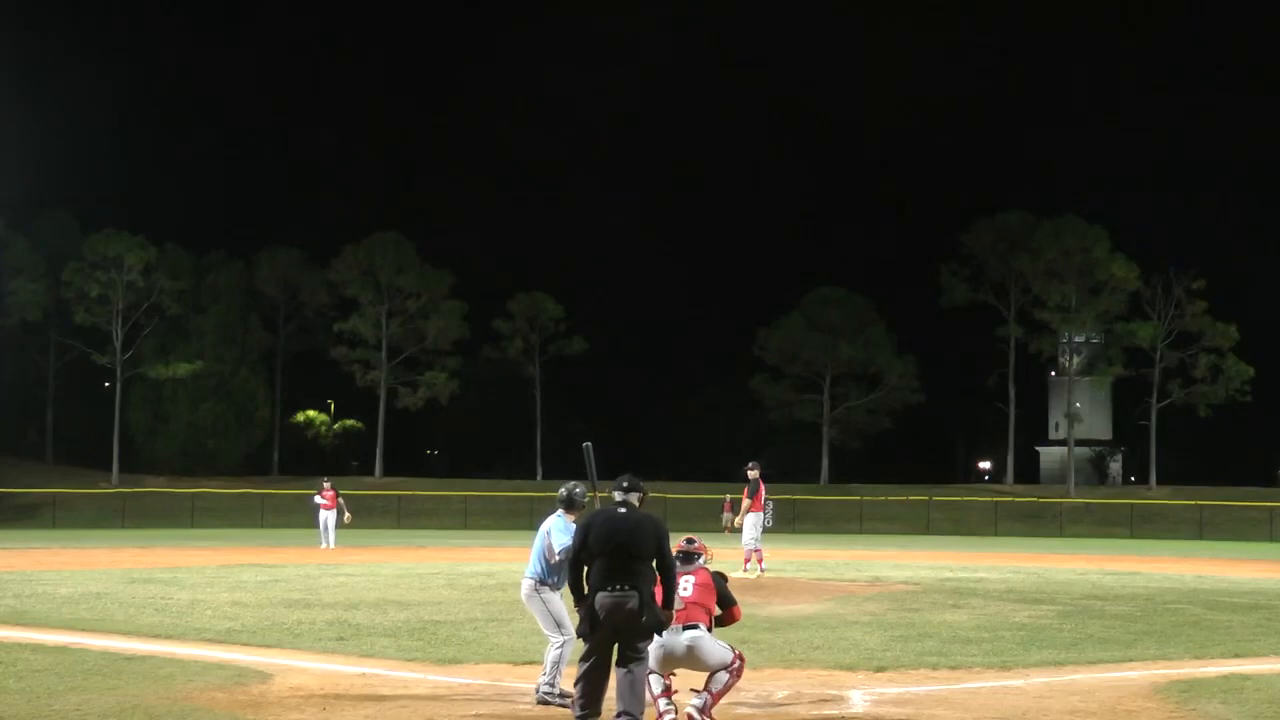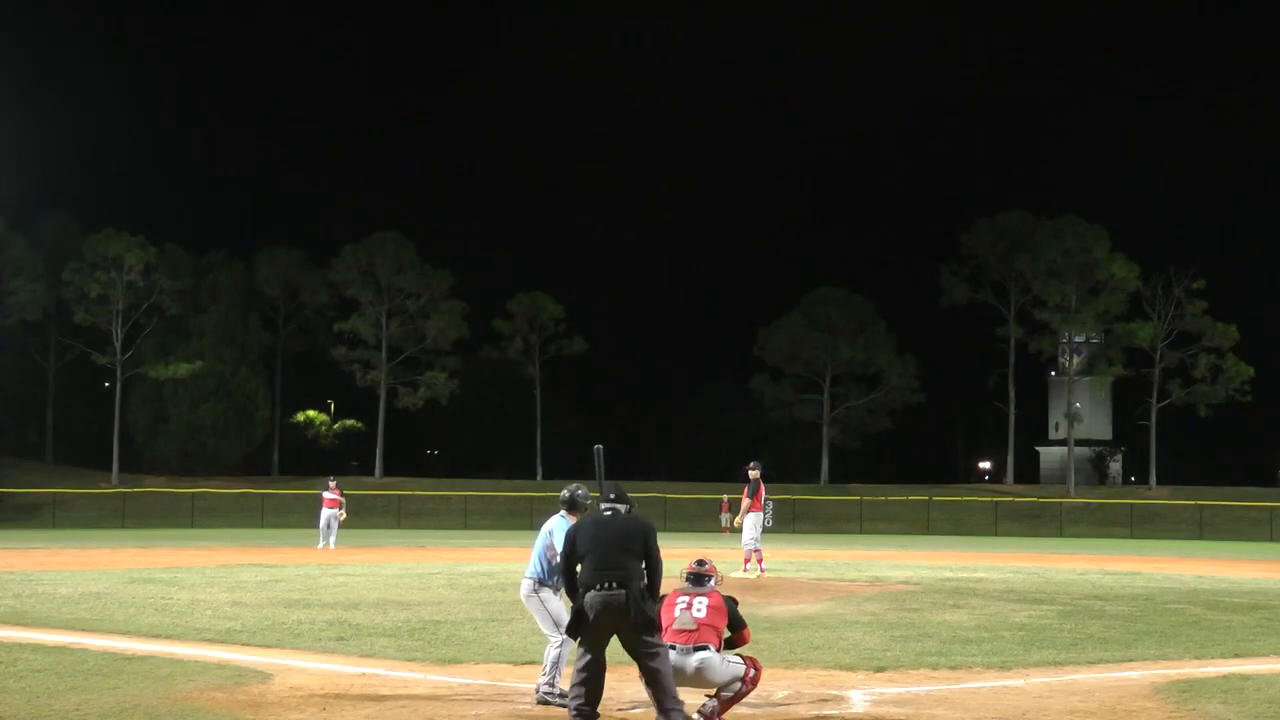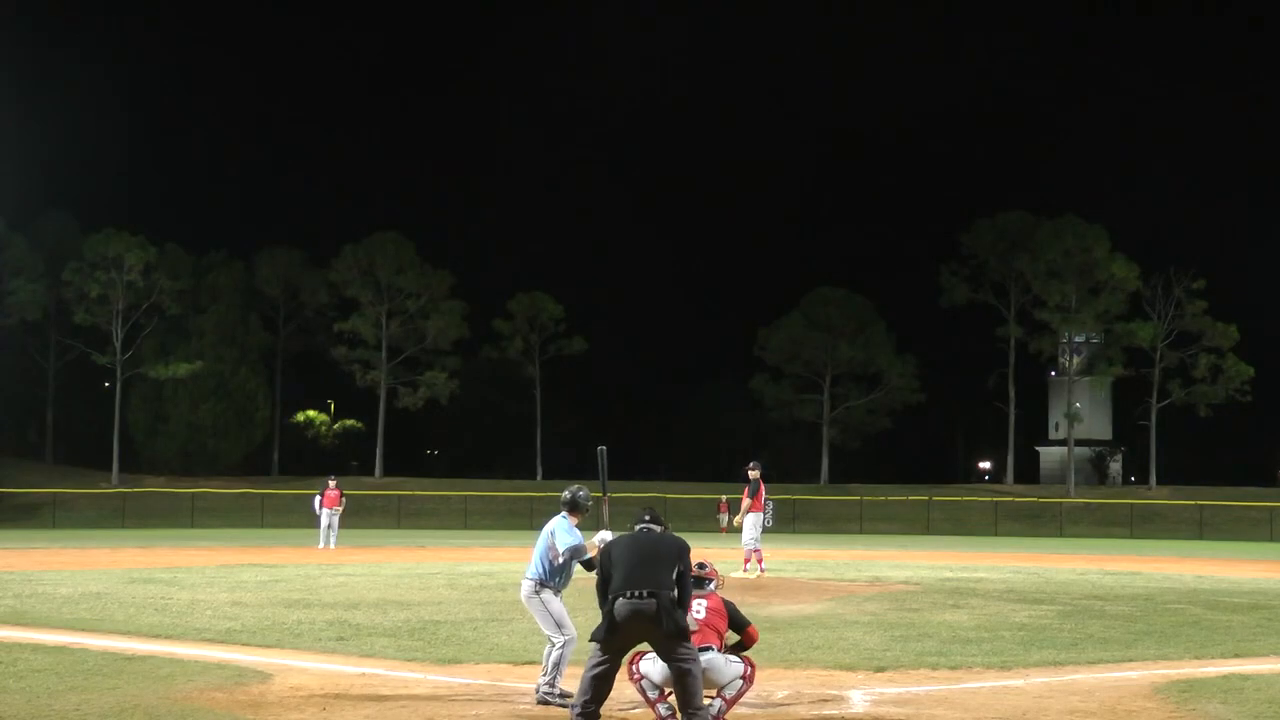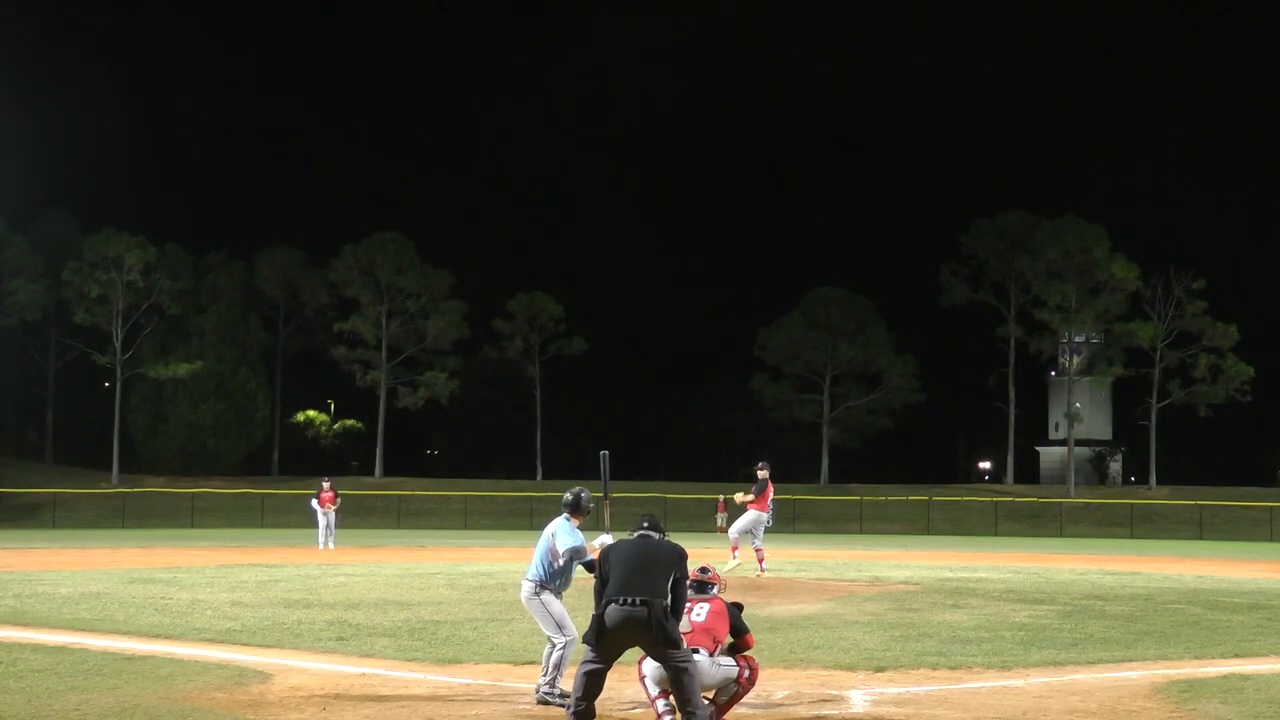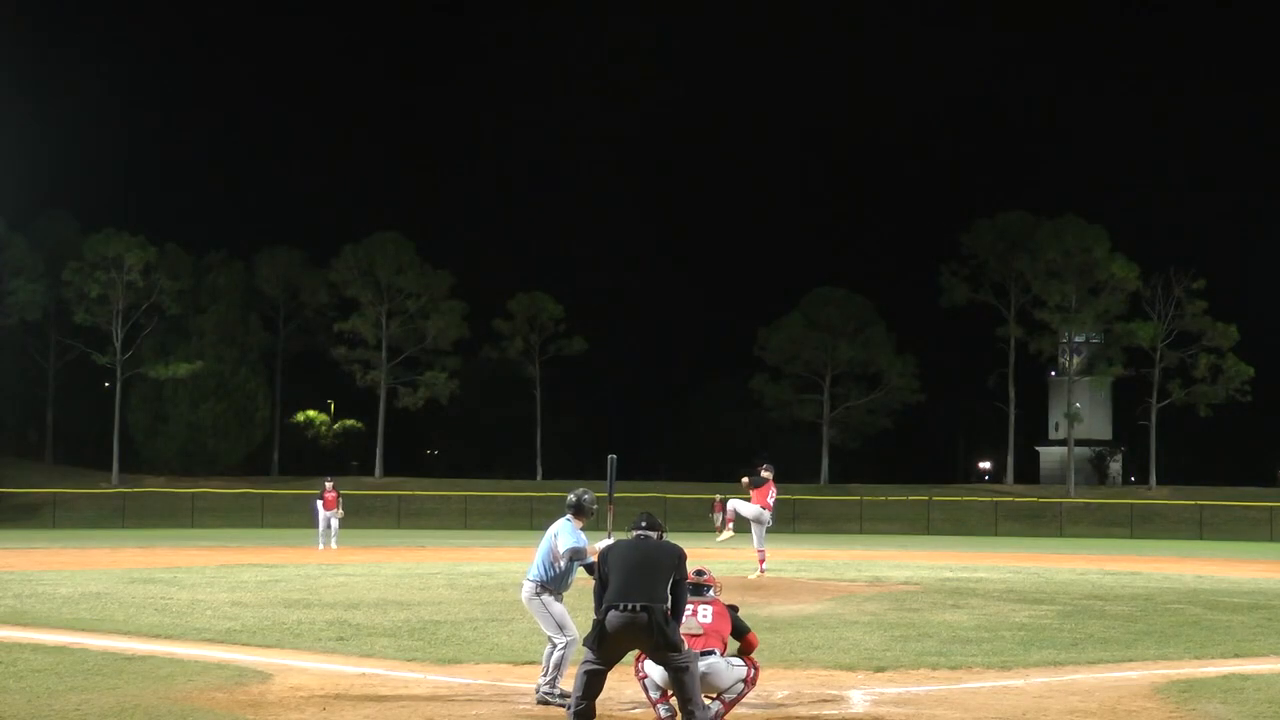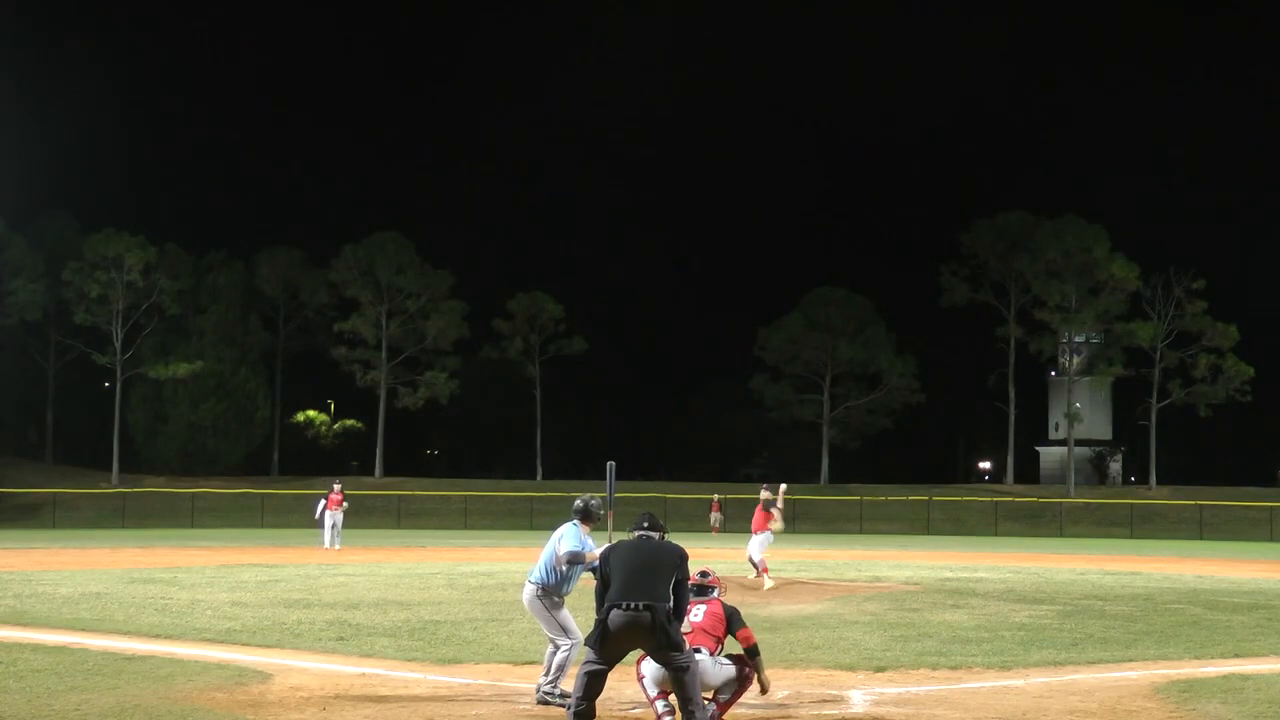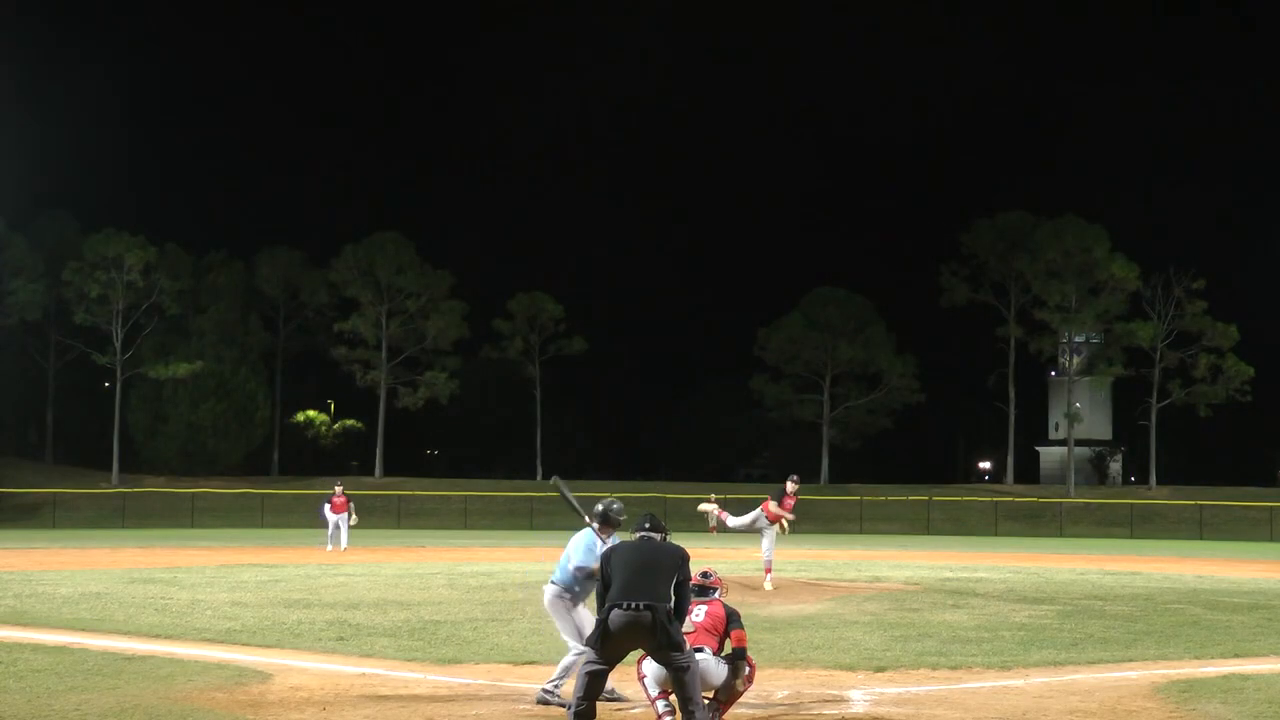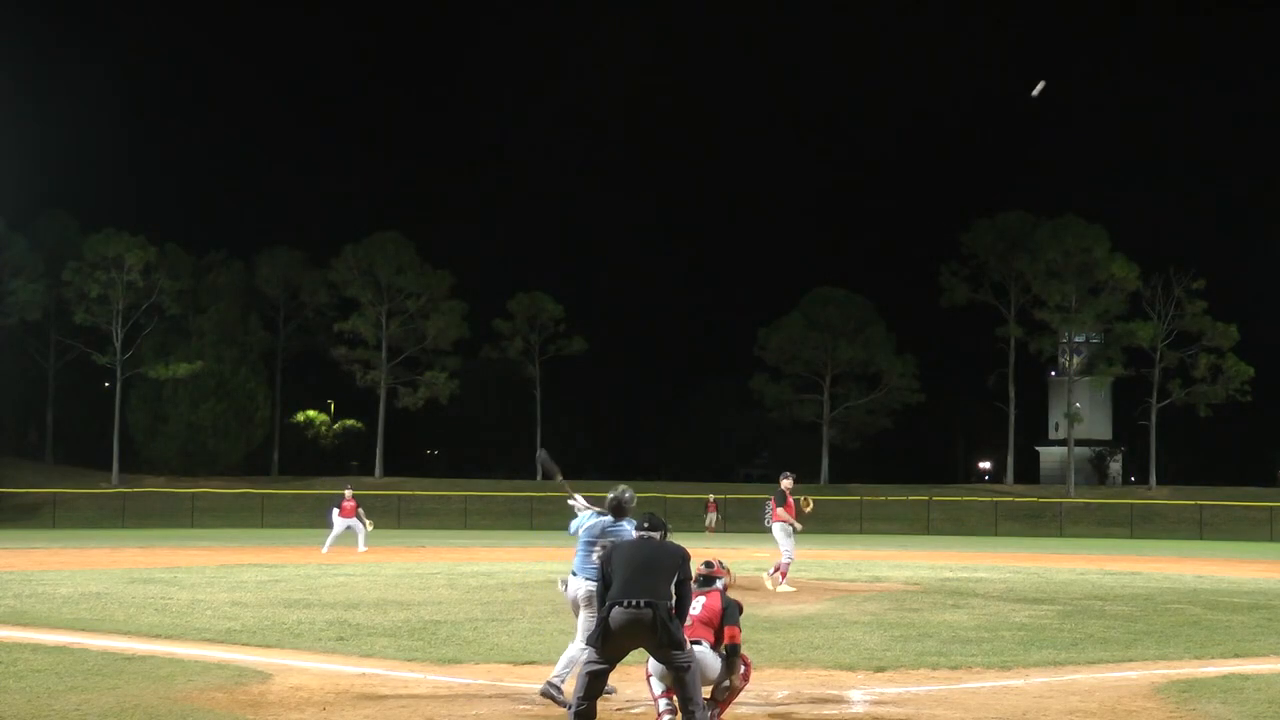
dt=0.5s
person 1, frame 1
left shoulder: (570, 526)
right shoulder: (557, 523)
right elbow: (566, 553)
left hip: (548, 588)
right hip: (538, 587)
left knee: (560, 635)
right knee: (564, 636)
left ankle: (547, 683)
right ankle: (548, 692)
person 1, frame 2
left shoulder: (569, 527)
right shoulder: (559, 523)
left hip: (547, 588)
right hip: (537, 588)
left knee: (560, 635)
right knee: (563, 636)
left ankle: (546, 684)
right ankle: (547, 691)
person 1, frame 3
left shoulder: (572, 530)
right shoulder: (560, 524)
left elbow: (589, 565)
right elbow: (572, 552)
left wrist: (603, 548)
right wrist: (596, 540)
left hip: (547, 589)
right hip: (538, 589)
left knee: (558, 637)
right knee: (566, 636)
left ankle: (546, 685)
right ankle: (547, 691)
person 1, frame 4
left shoulder: (575, 532)
right shoulder: (562, 526)
left elbow: (591, 567)
right elbow: (571, 553)
right wrist: (597, 543)
left hip: (548, 591)
right hip: (538, 590)
left knee: (558, 638)
right knee: (567, 637)
left ankle: (546, 685)
right ankle: (548, 691)
person 1, frame 5
left shoulder: (578, 534)
right shoulder: (565, 527)
left elbow: (592, 569)
right elbow: (571, 554)
right wrist: (599, 547)
left hip: (547, 592)
right hip: (539, 591)
left knee: (559, 638)
right knee: (568, 638)
left ankle: (546, 684)
right ankle: (547, 692)
person 1, frame 6
left shoulder: (585, 539)
right shoulder: (571, 531)
right elbow: (569, 558)
right wrist: (599, 553)
left hip: (549, 594)
right hip: (540, 594)
left knee: (560, 639)
right knee: (573, 640)
left ankle: (546, 683)
right ankle: (548, 692)
person 1, frame 7
left shoulder: (609, 540)
right shoulder: (587, 541)
right elbow: (582, 572)
left hip: (571, 598)
right hip: (560, 596)
right knee: (582, 647)
left ankle: (602, 688)
right ankle: (548, 691)
person 1, frame 8
left shoulder: (588, 519)
right shoulder: (629, 529)
left elbow: (573, 528)
left hip: (574, 584)
right hip: (596, 590)
right knee: (582, 642)
right ankle: (554, 683)
person 2, frame 1
left shoulder: (591, 522)
right shoulder: (653, 525)
left elbow: (575, 563)
right elbow: (667, 568)
left wrist: (580, 599)
right wrist: (668, 606)
left hip: (600, 600)
right hip: (638, 601)
left knee: (593, 661)
right knee: (633, 662)
person 2, frame 2
left shoulder: (578, 529)
right shoulder: (643, 526)
left elbow: (567, 569)
right elbow: (654, 567)
left wrist: (579, 601)
right wrist: (651, 601)
left hip: (593, 600)
right hip: (632, 599)
left knee: (588, 660)
right knee: (654, 657)
person 2, frame 3
left shoulder: (612, 546)
right shoulder: (677, 544)
left elbow: (602, 587)
right elbow: (685, 587)
left wrist: (610, 616)
right wrist: (679, 619)
left hip: (621, 608)
right hip: (660, 608)
left knee: (600, 663)
right knee: (686, 662)
person 2, frame 4
left shoulder: (611, 550)
right shoulder: (675, 551)
left elbow: (599, 593)
right elbow: (679, 596)
left wrist: (604, 623)
right wrist: (670, 626)
left hip: (614, 613)
right hip: (653, 616)
left knee: (592, 663)
right knee: (681, 664)
person 2, frame 5
left shoulder: (609, 551)
right shoulder: (674, 552)
left elbow: (599, 596)
right elbow: (679, 598)
left wrist: (605, 623)
right wrist: (671, 629)
left hip: (614, 619)
right hip: (654, 619)
left knee: (592, 665)
right knee: (683, 664)
person 2, frame 6
left shoulder: (611, 551)
right shoulder: (676, 552)
left elbow: (600, 596)
right elbow: (682, 597)
left wrist: (605, 625)
right wrist: (673, 628)
left hip: (616, 618)
right hip: (656, 619)
left knee: (593, 666)
right knee: (684, 665)
person 2, frame 7
left shoulder: (612, 552)
right shoulder: (677, 553)
left elbow: (601, 595)
right elbow: (683, 597)
left wrist: (606, 625)
right wrist: (674, 628)
left hip: (617, 617)
right hip: (656, 619)
left knee: (594, 666)
right knee: (684, 665)
person 2, frame 8
left shoulder: (613, 550)
right shoulder: (677, 552)
left elbow: (602, 594)
right elbow: (684, 595)
left wrist: (606, 623)
right wrist: (676, 627)
left hip: (617, 615)
right hip: (656, 616)
left knee: (594, 665)
right knee: (684, 664)
person 3, frame 1
right shoulder: (710, 577)
right elbow: (734, 614)
left hip: (661, 641)
right hip: (696, 639)
left knee: (652, 668)
right knee: (735, 662)
person 3, frame 2
left shoulder: (668, 598)
right shoulder: (722, 600)
right elbow: (743, 637)
left hip: (670, 662)
right hip: (705, 662)
right knee: (752, 670)
person 3, frame 3
right shoulder: (722, 603)
right elbow: (752, 636)
right wrist: (730, 650)
right hip: (709, 663)
left knee: (636, 665)
right knee: (746, 669)
person 3, frame 4
right shoulder: (725, 607)
right elbow: (747, 643)
right wrist: (723, 650)
left hip: (660, 667)
right hip: (698, 664)
left knee: (645, 664)
right knee: (749, 668)
person 3, frame 5
right shoulder: (723, 609)
right elbow: (751, 642)
right wrist: (729, 659)
right hip: (712, 668)
left knee: (642, 662)
right knee: (750, 669)
person 3, frame 6
right shoulder: (723, 609)
right elbow: (747, 639)
right wrist: (761, 673)
left hip: (661, 666)
right hip: (700, 665)
left knee: (644, 664)
right knee: (745, 666)
person 3, frame 7
right shoulder: (725, 610)
right elbow: (739, 643)
right wrist: (739, 679)
left hip: (666, 667)
right hip: (704, 666)
left knee: (645, 663)
right knee: (746, 665)
person 3, frame 8
right shoulder: (726, 602)
right elbow: (732, 640)
right wrist: (734, 675)
right hip: (699, 657)
left knee: (654, 668)
right knee: (741, 665)
